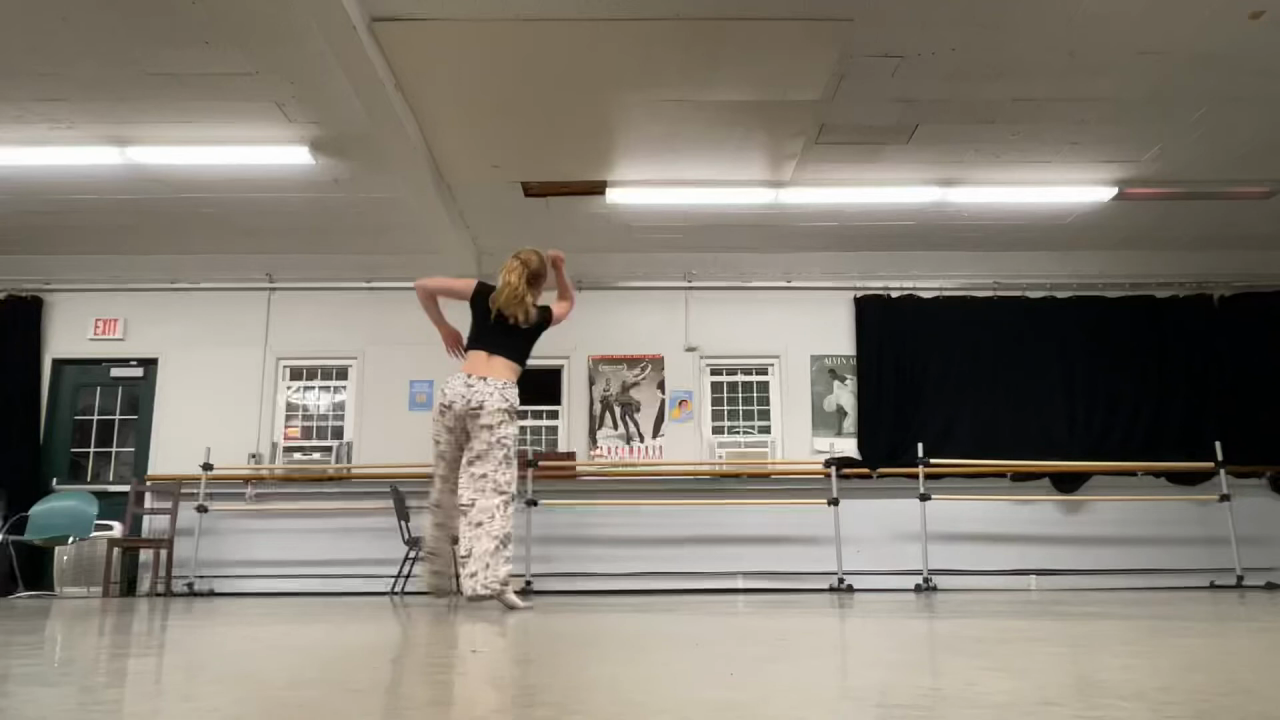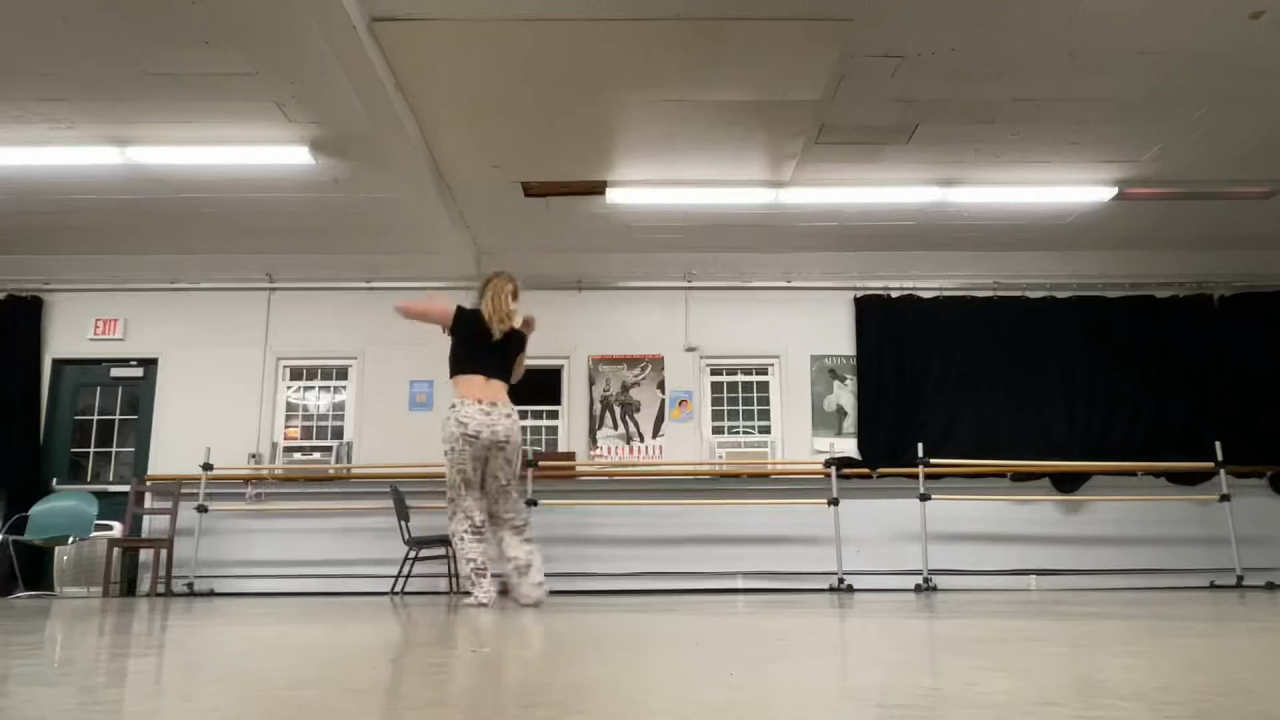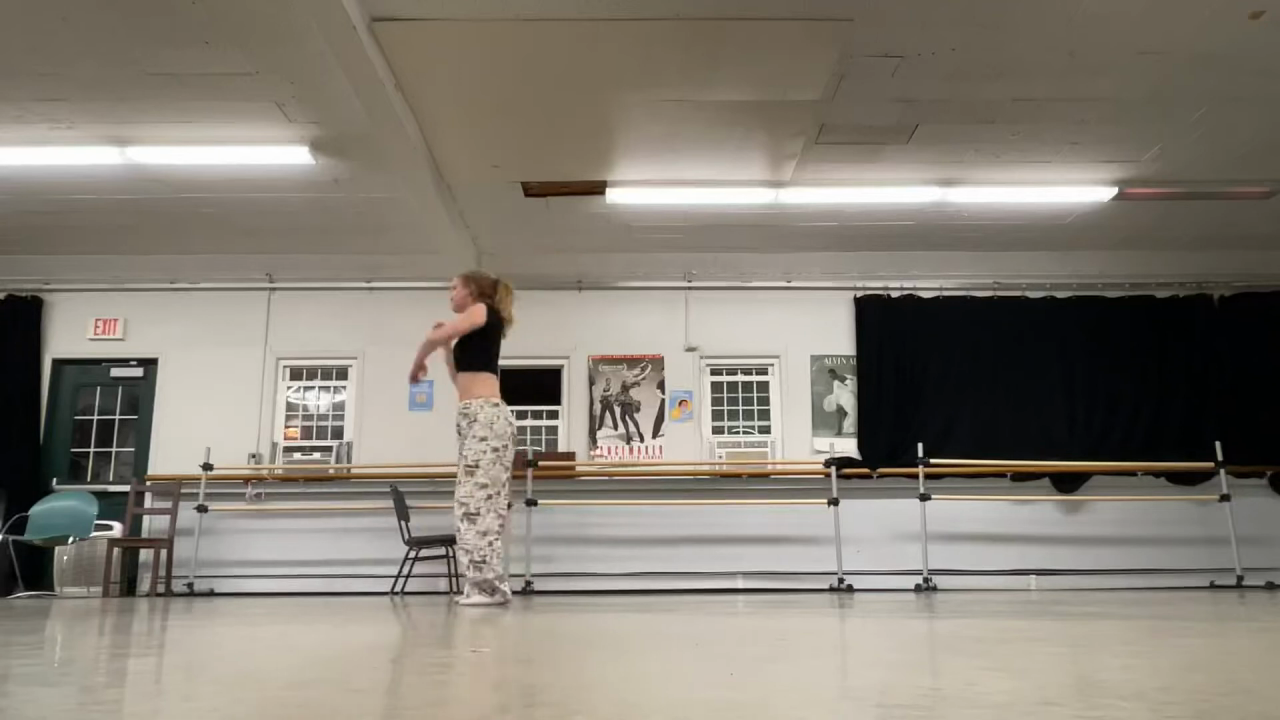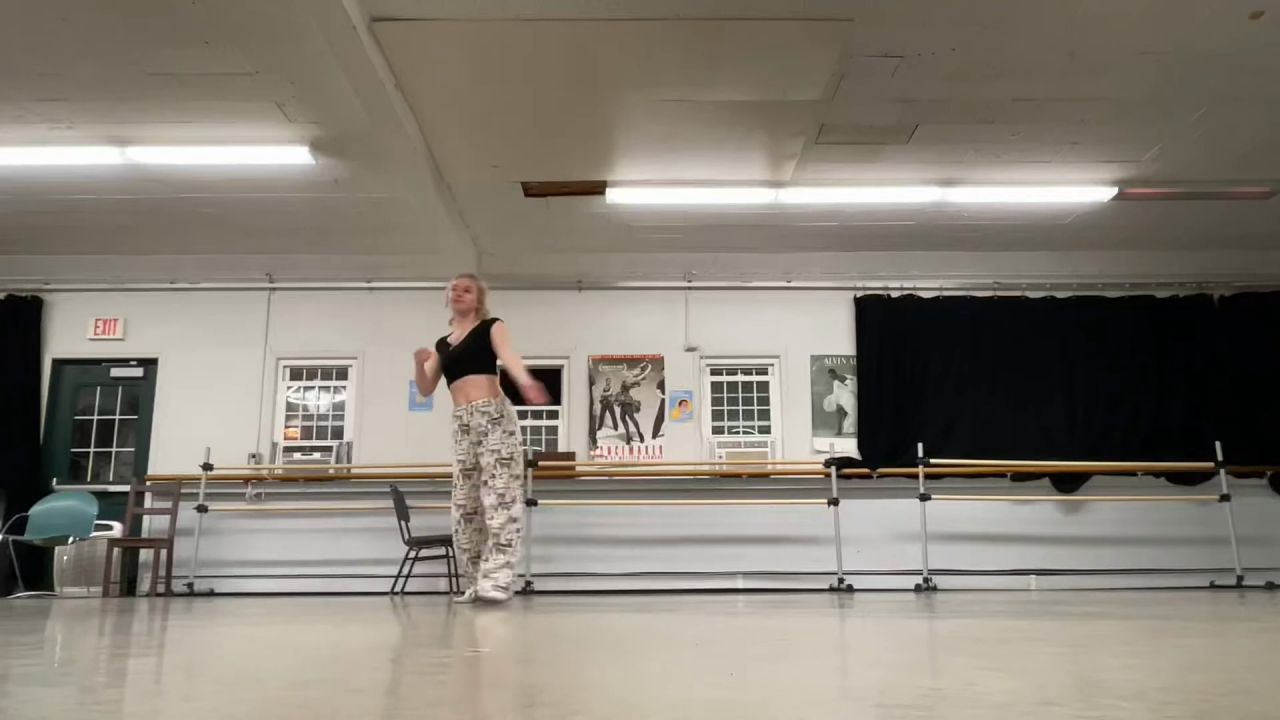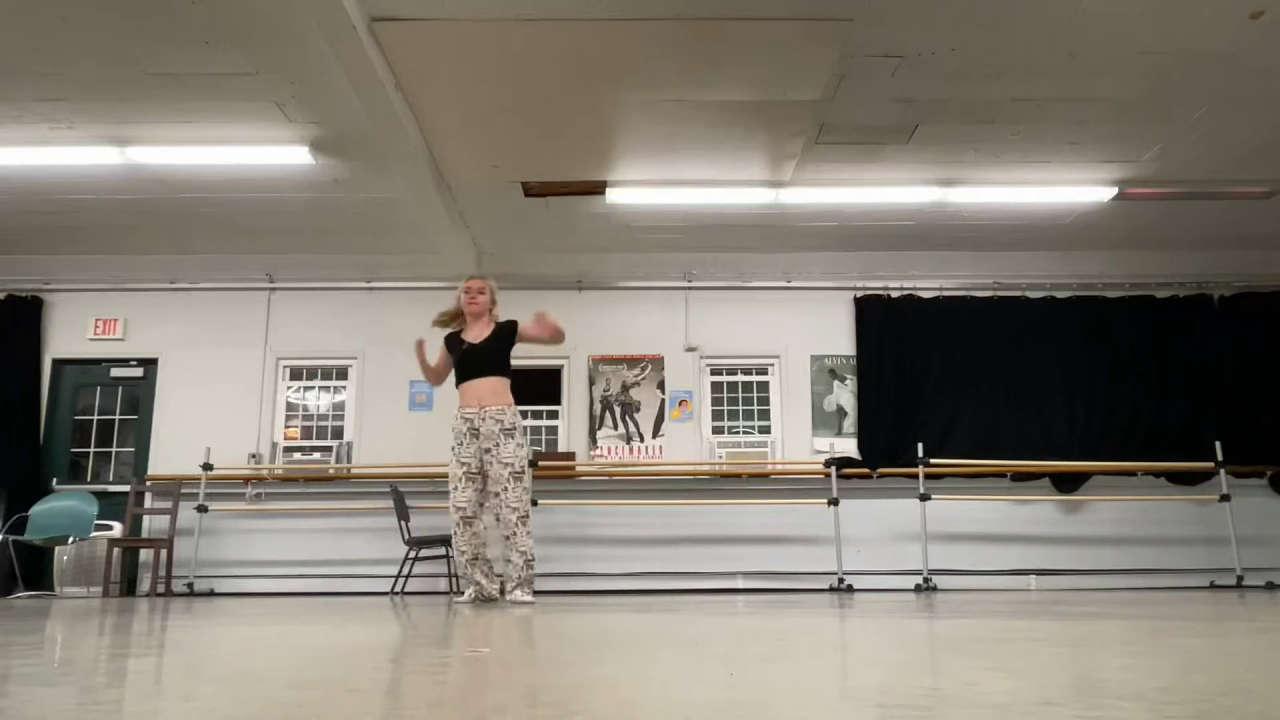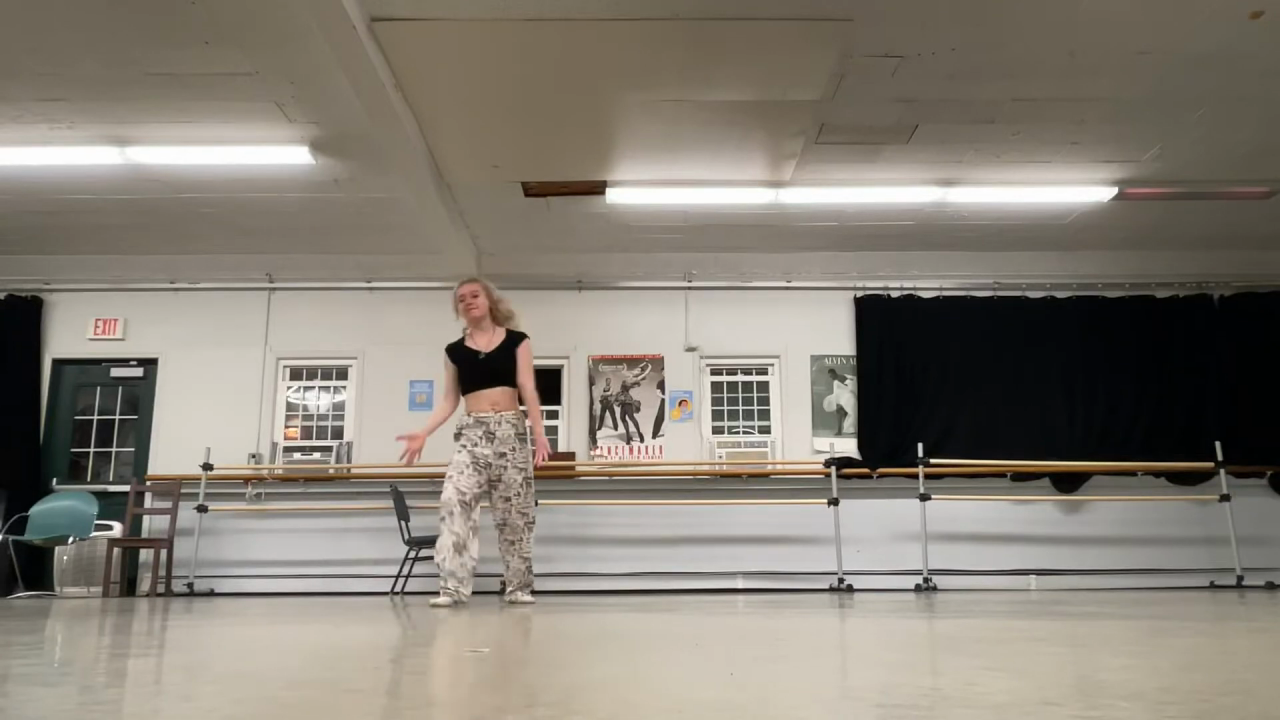
dt=0.3s
person 1, frame 1
left shoulder: (484, 294)
right shoulder: (540, 316)
left elbow: (424, 287)
right elbow: (567, 304)
left wrist: (444, 329)
right wrist: (561, 270)
left hip: (457, 390)
right hip: (497, 396)
left knee: (447, 488)
right knee: (492, 490)
left ankle: (438, 572)
right ankle: (488, 579)
person 1, frame 2
left shoulder: (464, 317)
right shoulder: (516, 338)
left elbow: (403, 307)
left wrist: (440, 316)
left hip: (465, 418)
right hip: (504, 419)
left knee: (466, 509)
right knee: (506, 509)
left ankle: (481, 588)
right ankle: (528, 583)
person 1, frame 3
left shoulder: (482, 312)
right shoulder: (471, 333)
left elbow: (440, 336)
right elbow: (460, 378)
left wrist: (418, 362)
right wrist: (441, 341)
left hip: (485, 417)
right hip: (469, 420)
left knee: (476, 505)
right knee: (472, 505)
left ankle: (488, 587)
right ankle: (484, 584)
person 1, frame 4
left shoulder: (492, 328)
right shoulder: (443, 345)
left elbow: (510, 357)
right elbow: (426, 390)
left wrist: (525, 381)
right wrist: (420, 363)
left hip: (496, 418)
right hip: (462, 426)
left knee: (500, 500)
right knee: (465, 509)
left ankle: (497, 581)
right ankle: (479, 584)
person 1, frame 5
left shoulder: (507, 330)
right shoulder: (452, 338)
left elbow: (556, 337)
right elbow: (436, 379)
left wrist: (548, 325)
right wrist: (422, 358)
left hip: (502, 424)
right hip: (465, 426)
left knee: (512, 508)
right knee: (465, 512)
left ankle: (518, 585)
right ankle: (480, 584)
person 1, frame 6
left shoulder: (516, 340)
right shoulder: (455, 350)
left elbow: (528, 389)
right elbow: (449, 403)
left wrist: (539, 433)
right wrist: (423, 434)
left hip: (512, 432)
right hip: (472, 434)
left knee: (516, 516)
right knee: (454, 500)
left ankle: (519, 587)
right ankle: (453, 586)
